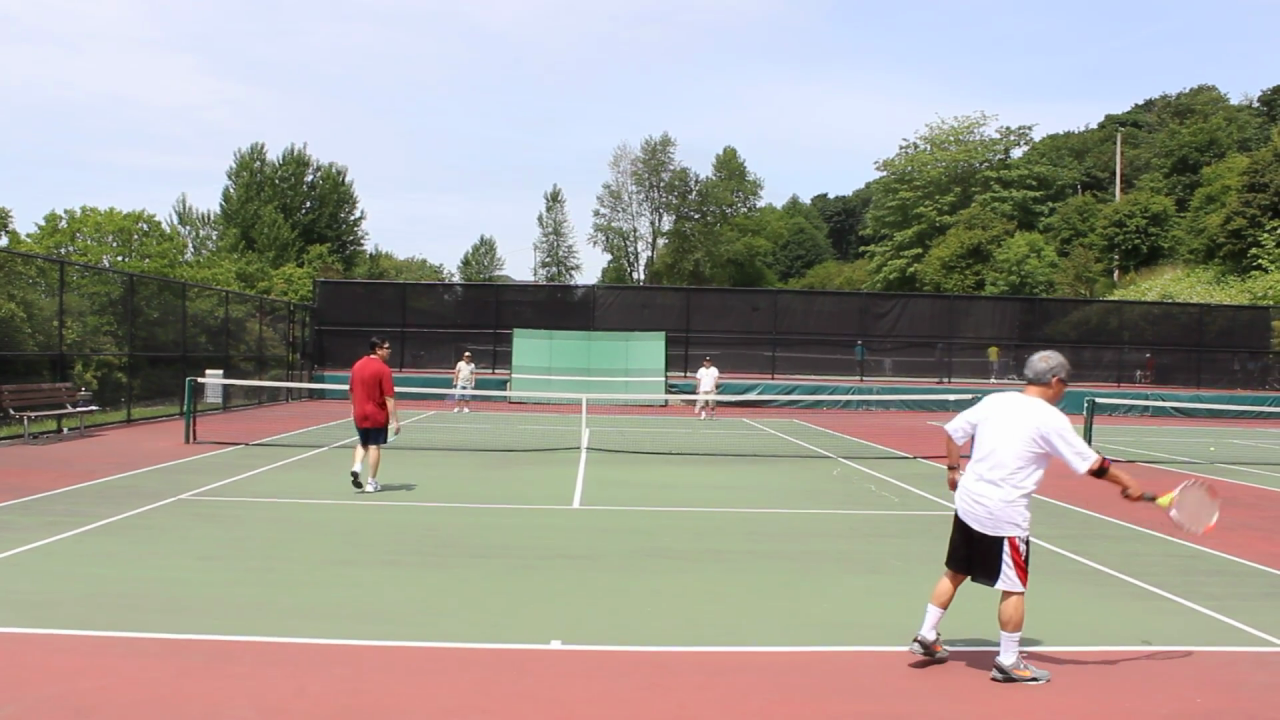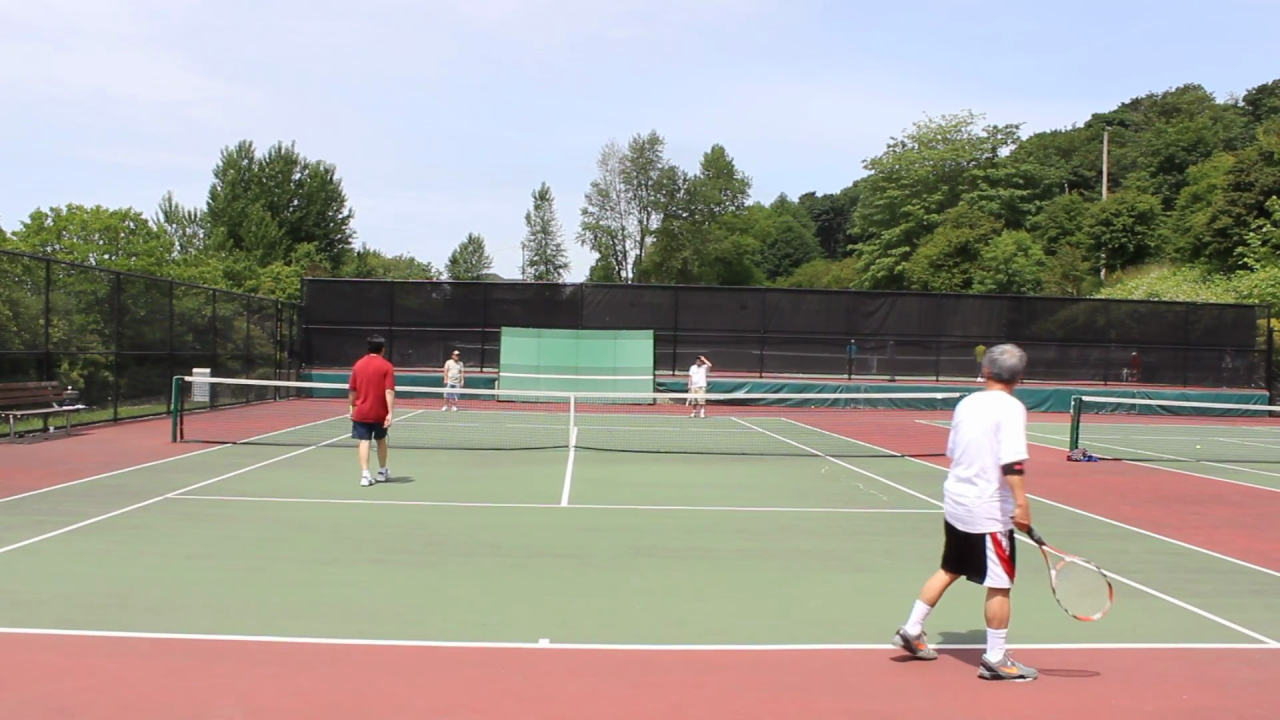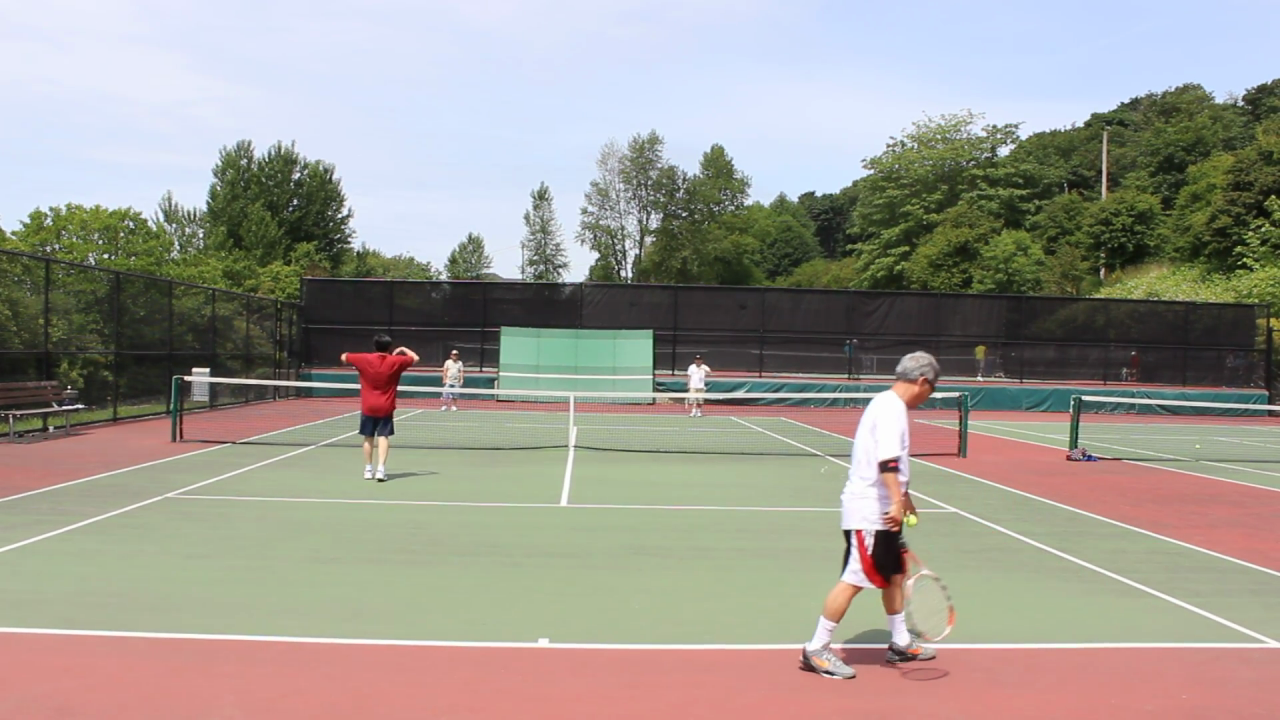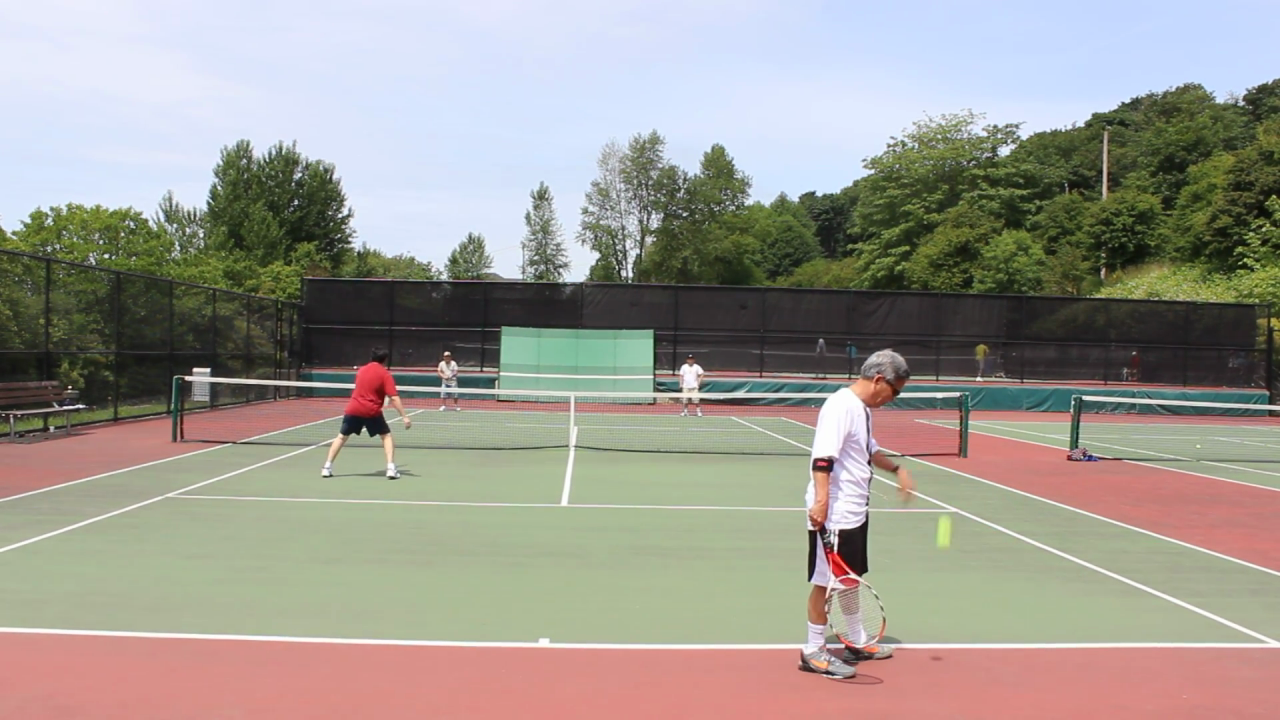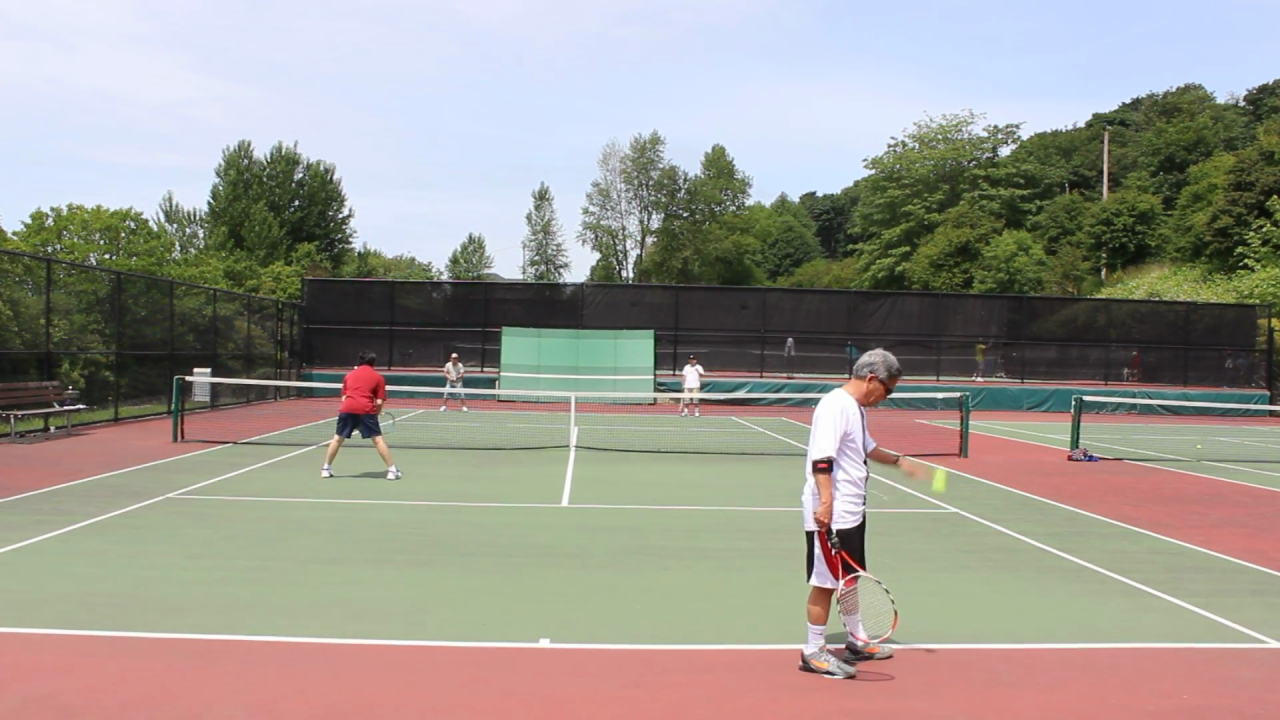
dt=1s
person 1, frame 1
left shoulder: (994, 401)
right shoulder: (1050, 418)
left elbow: (954, 431)
right elbow: (1090, 462)
left wrist: (953, 470)
right wrist: (1127, 483)
left hip: (969, 502)
right hip: (1005, 512)
left knee: (955, 571)
right knee: (1013, 588)
left ankle: (926, 636)
right ankle: (1008, 662)
person 1, frame 2
left shoulder: (965, 403)
right shoulder: (1011, 408)
right elbow: (1012, 462)
right wrist: (1021, 503)
left hip: (956, 503)
right hip: (988, 510)
left knee: (950, 570)
right knee: (999, 585)
left ankle: (911, 631)
right ankle: (996, 659)
person 1, frame 3
left shoulder: (886, 404)
right shoulder: (892, 407)
right elbow: (887, 460)
left wrist: (904, 497)
right wrist: (896, 501)
left hip: (877, 508)
right hip: (869, 510)
left knee: (893, 575)
right knee: (854, 580)
left ankle: (901, 643)
right ankle: (816, 649)
person 1, frame 4
left shoulder: (862, 409)
right shoulder: (841, 406)
right elbow: (823, 457)
left wrist: (897, 469)
right wrist: (821, 501)
left hip: (855, 512)
right hip: (834, 513)
right knee: (826, 581)
right ankle: (813, 652)
person 1, frame 5
left shoulder: (856, 408)
right shoulder: (836, 405)
right elbow: (822, 458)
left wrist: (899, 460)
right wrist: (825, 502)
left hip: (852, 512)
right hip: (831, 514)
left knee: (850, 578)
right knee: (825, 582)
left ankle: (856, 642)
right ankle: (814, 652)
